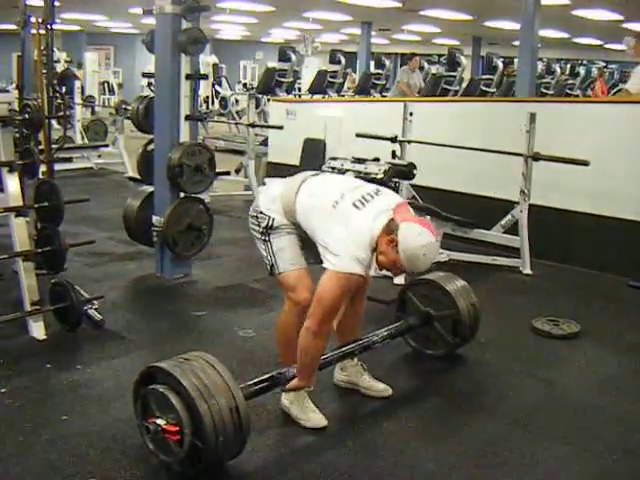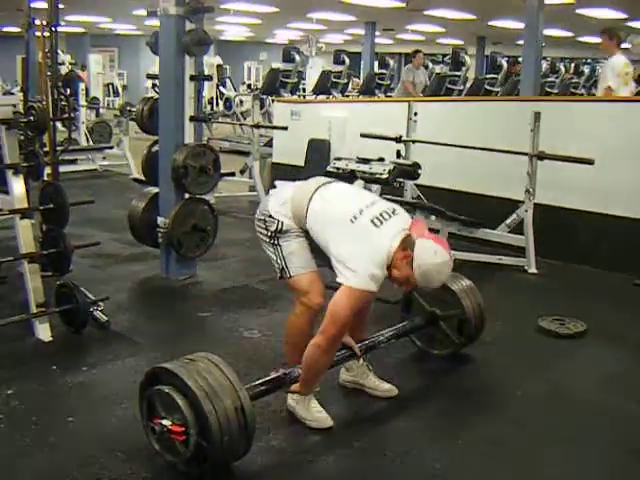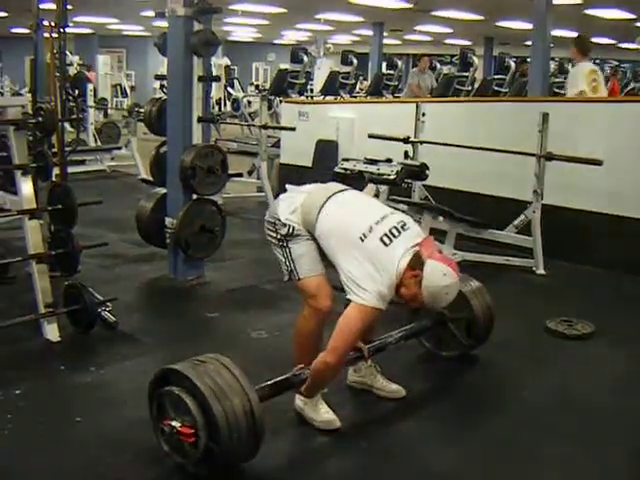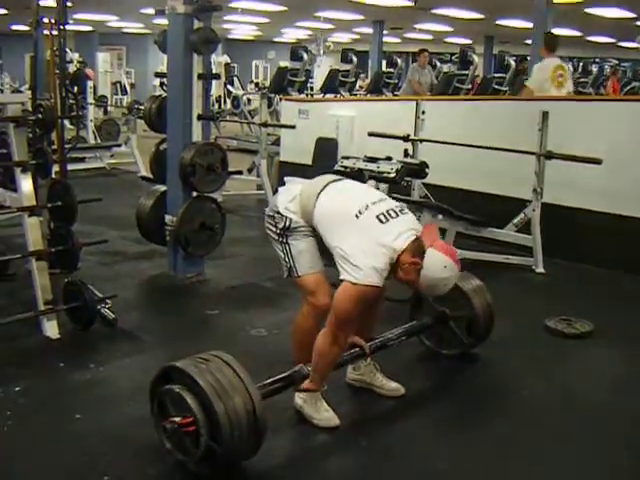
dt=0.3s
person 1, frame 1
left shoulder: (398, 211)
right shoulder: (352, 255)
right elbow: (316, 325)
left wrist: (339, 300)
right wrist: (303, 383)
left hip: (307, 196)
right hip: (272, 211)
left knee: (358, 282)
right knee: (300, 295)
left ankle: (349, 368)
right ankle: (293, 393)
person 1, frame 2
left shoulder: (408, 227)
right shoulder: (367, 269)
right elbow: (325, 340)
right wrist: (303, 389)
left hip: (317, 200)
right hip: (280, 213)
right knee: (312, 299)
left ankle: (355, 368)
right ankle: (298, 394)
person 1, frame 3
left shoulder: (418, 244)
right shoulder: (376, 285)
right elbow: (332, 357)
right wrist: (309, 393)
right hip: (289, 217)
right knee: (321, 303)
left ankle: (362, 369)
right ankle: (306, 397)
person 1, frame 4
left shoulder: (416, 234)
right shoulder: (370, 268)
right elbow: (334, 334)
right wrist: (314, 386)
right hip: (290, 210)
left knee: (373, 292)
right knee: (319, 300)
left ankle: (361, 367)
right ankle: (306, 392)
